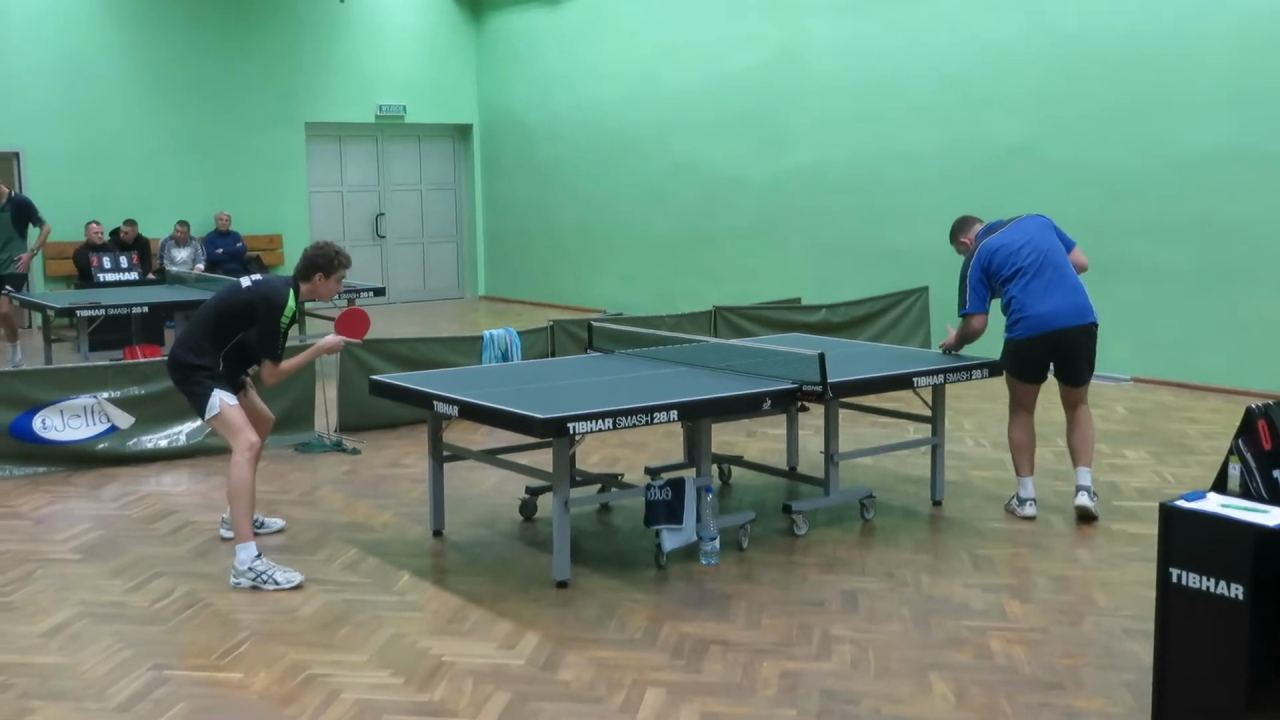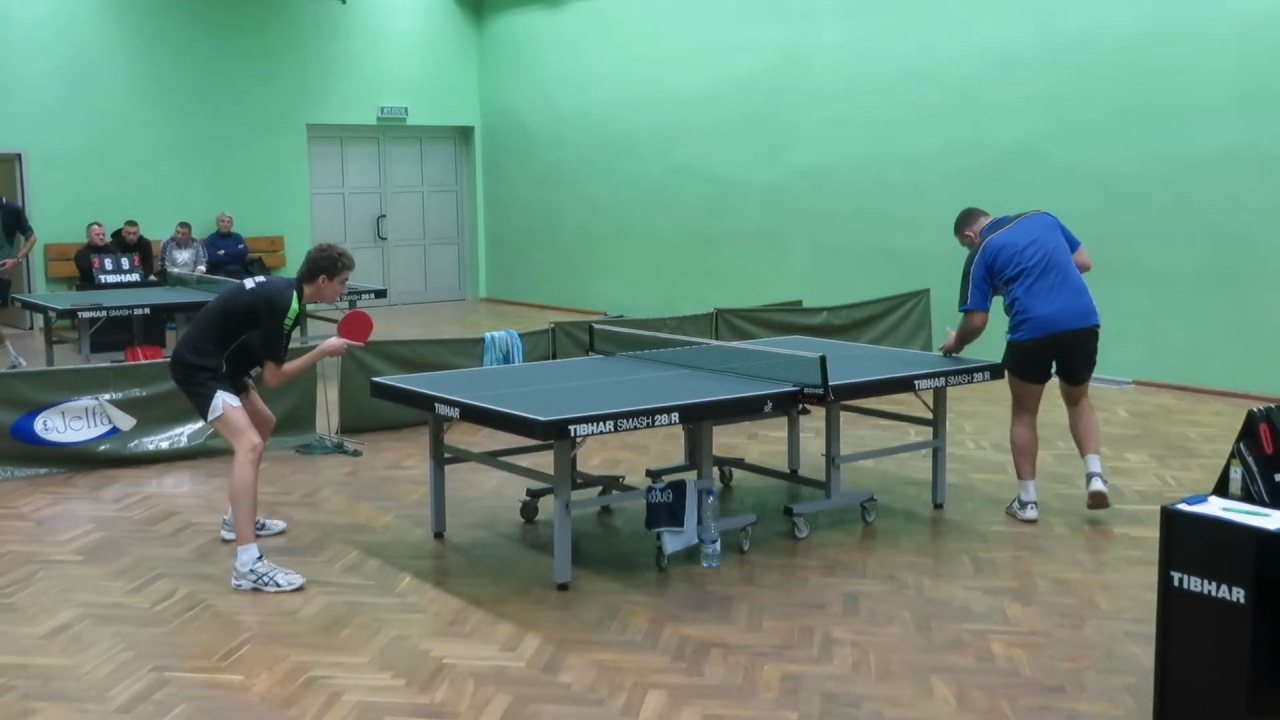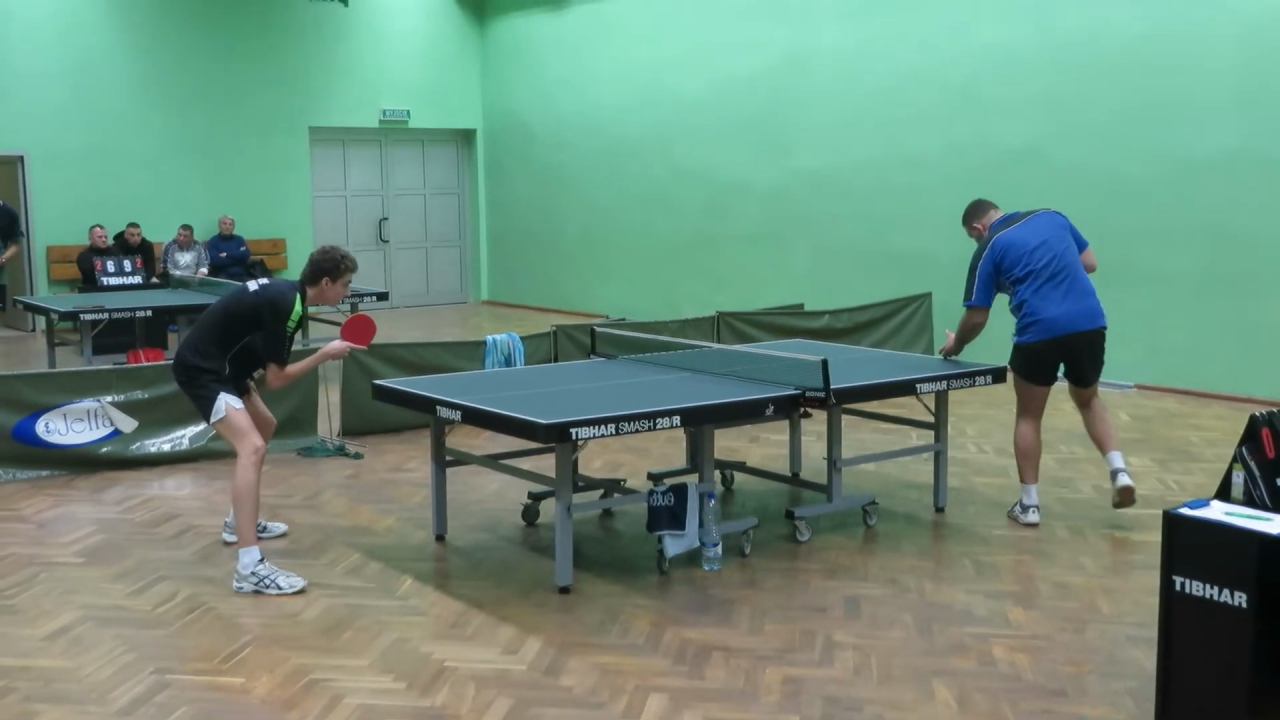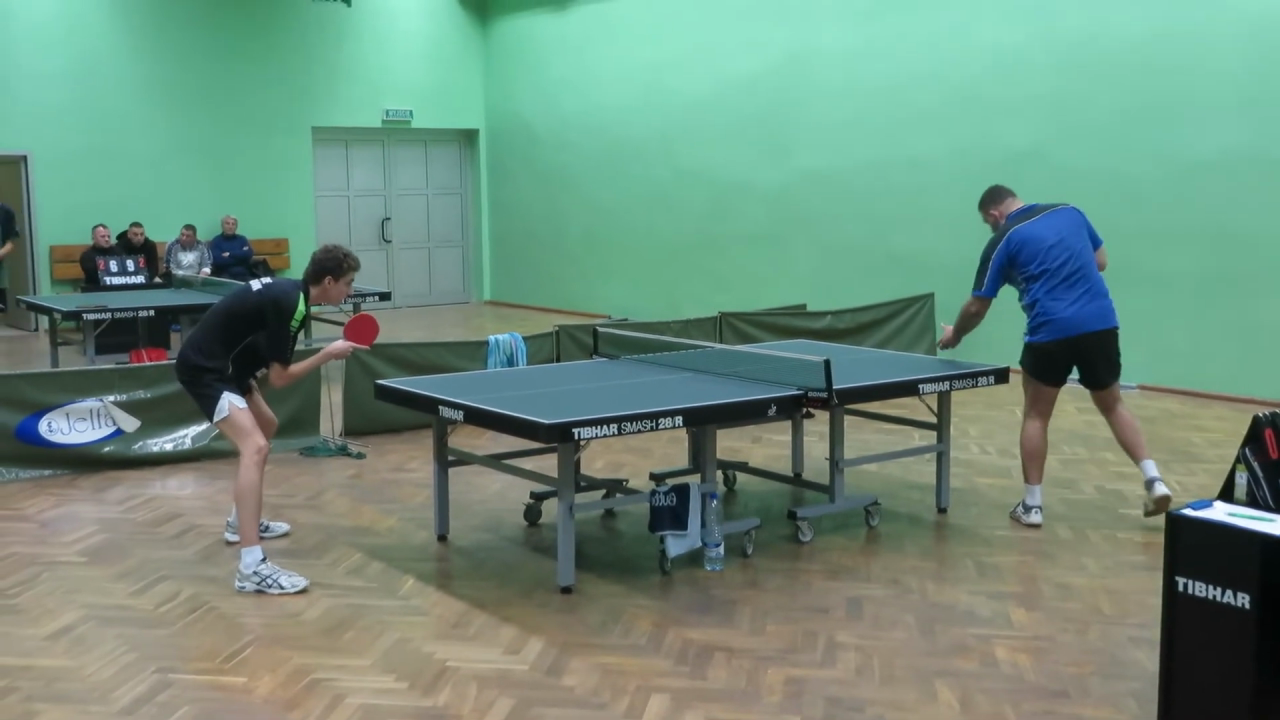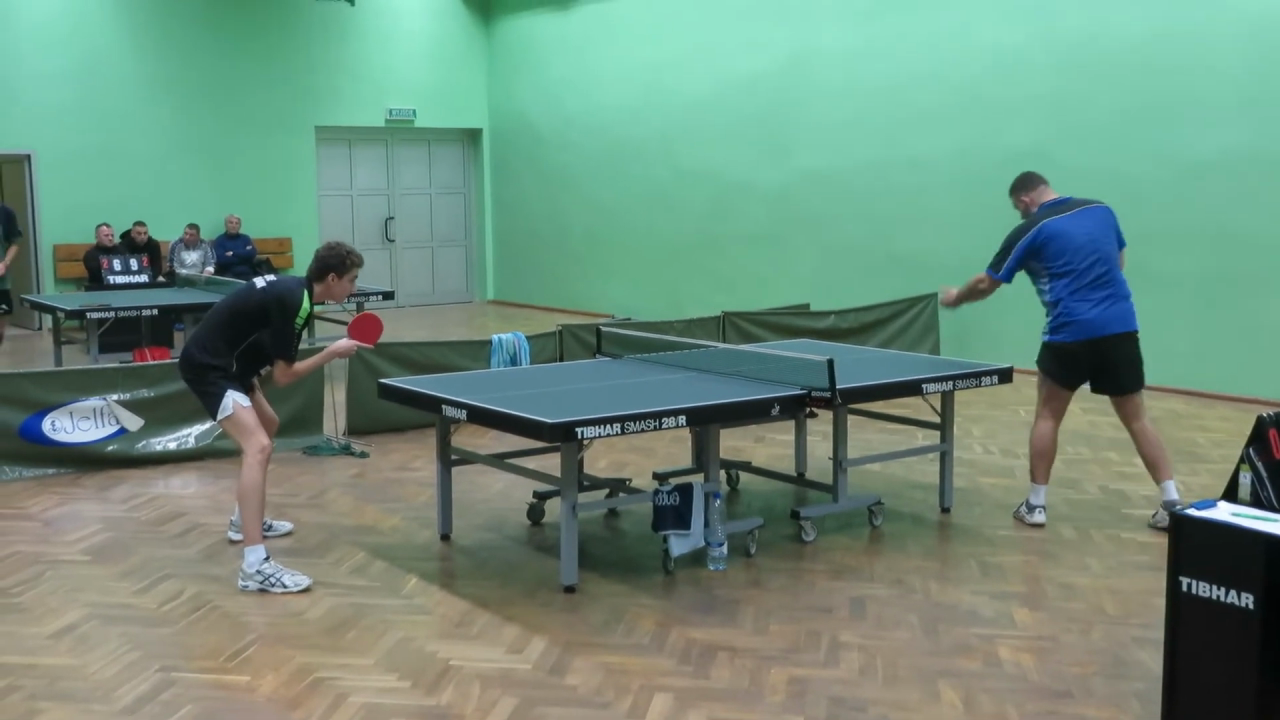
dt=0.2s
person 1, frame 1
left shoulder: (279, 287)
right shoulder: (278, 301)
right elbow: (271, 374)
left wrist: (241, 380)
right wrist: (320, 348)
left hip: (214, 362)
right hip: (194, 366)
left knee: (262, 423)
right knee: (247, 443)
left ankle: (237, 517)
right ankle: (247, 562)
person 1, frame 2
left shoulder: (282, 289)
right shoulder: (281, 302)
right elbow: (273, 376)
left wrist: (244, 379)
right wrist: (323, 351)
left hip: (216, 363)
right hip: (197, 367)
left knee: (263, 425)
right knee: (250, 445)
left ankle: (239, 518)
right ankle: (248, 564)
person 1, frame 3
left shoulder: (285, 291)
right shoulder: (285, 305)
right elbow: (276, 378)
left wrist: (246, 381)
right wrist: (325, 354)
left hip: (218, 364)
right hip: (200, 369)
left knee: (265, 427)
right knee: (252, 448)
left ankle: (240, 521)
right ankle: (250, 567)
person 1, frame 4
left shoulder: (288, 290)
right shoulder: (288, 304)
right elbow: (279, 377)
left wrist: (248, 380)
right wrist: (329, 354)
left hip: (220, 364)
right hip: (203, 368)
left knee: (266, 427)
right knee: (255, 448)
left ankle: (242, 521)
right ankle: (252, 567)
person 1, frame 5
left shoulder: (292, 288)
right shoulder: (293, 301)
right elbow: (283, 375)
left wrist: (250, 379)
right wrist: (333, 352)
left hip: (222, 361)
right hip: (207, 366)
left knee: (268, 427)
right knee: (258, 448)
left ankle: (245, 520)
right ankle: (255, 566)
person 2, frame 1
left shoulder: (977, 257)
right shoulder: (1037, 220)
left elbow: (976, 324)
right elbow: (1081, 263)
left wrist: (956, 341)
left hip: (1029, 329)
right hip: (1080, 321)
left knee: (1021, 411)
right knee: (1077, 406)
left ankle: (1025, 496)
right ankle: (1084, 487)
person 2, frame 2
left shoulder: (981, 253)
right shoulder: (1042, 218)
left elbow: (976, 321)
right elbow: (1083, 263)
left wrist: (956, 343)
left hip: (1031, 330)
right hip: (1082, 321)
left knee: (1024, 414)
right knee: (1077, 400)
left ankle: (1027, 499)
right ankle: (1095, 474)
person 2, frame 3
left shoulder: (988, 249)
right shoulder: (1051, 216)
left elbow: (976, 317)
right elbow: (1089, 264)
left wrist: (956, 344)
left hip: (1039, 332)
right hip: (1089, 322)
left knee: (1028, 416)
right knee: (1088, 401)
left ankle: (1029, 503)
right ankle: (1119, 471)
person 2, frame 4
left shoulder: (1002, 242)
right shoulder: (1070, 212)
left elbow: (976, 306)
right elbow: (1100, 262)
left wrist: (955, 335)
left hip: (1051, 333)
right hip: (1101, 323)
left knee: (1035, 416)
right knee: (1112, 406)
left ankle: (1031, 504)
right ankle: (1154, 480)
person 2, frame 5
left shoulder: (1031, 230)
right shoulder: (1102, 210)
left elbow: (986, 284)
left wrist: (956, 297)
left hip: (1070, 334)
right hip: (1121, 328)
left knee: (1048, 416)
right knee: (1137, 418)
left ankle: (1035, 504)
right ankle: (1172, 502)
